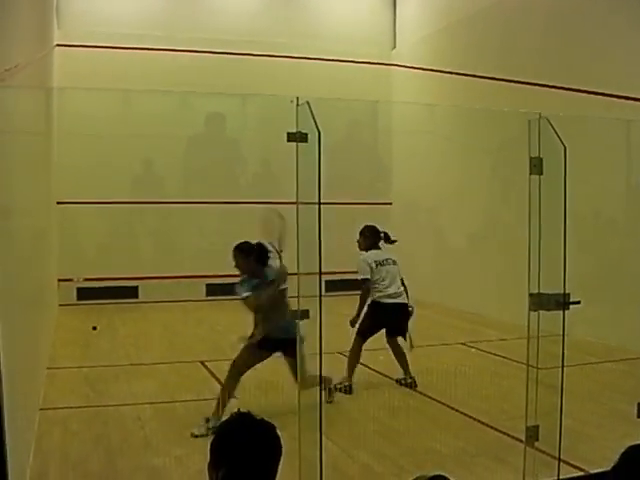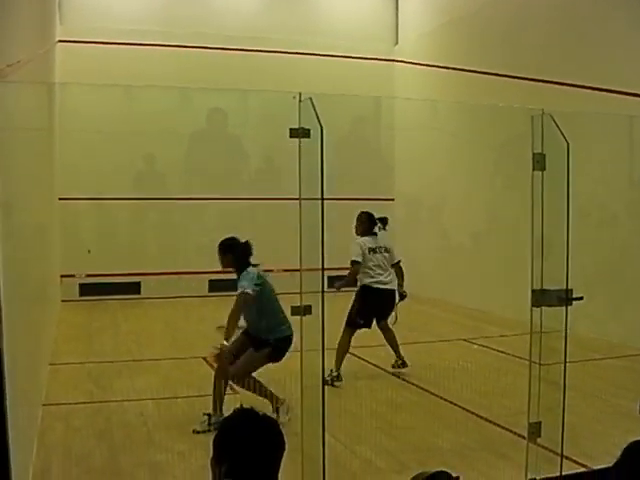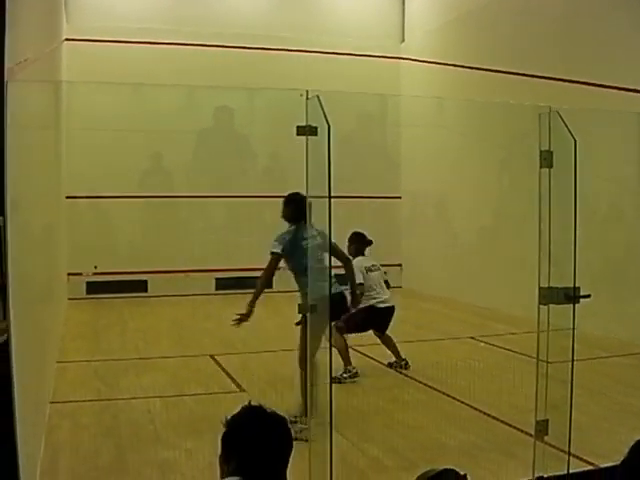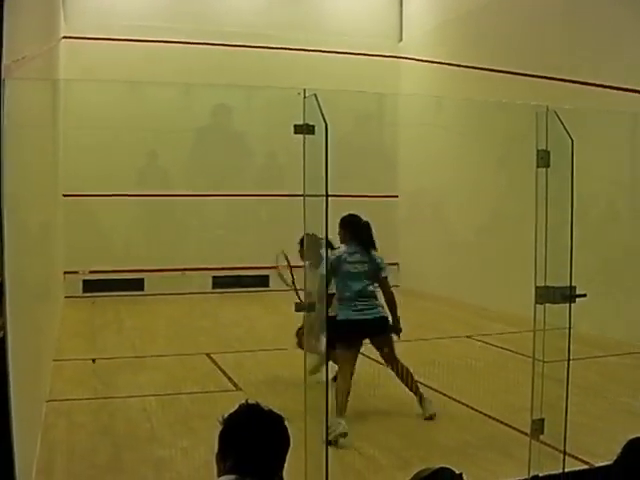
dt=0.3s
person 1, frame 1
left shoulder: (274, 275)
right shoulder: (243, 285)
right elbow: (255, 306)
left hip: (288, 335)
right hip: (266, 335)
left knee: (303, 382)
right knee: (236, 368)
left ankle: (326, 383)
right ankle: (216, 419)
person 1, frame 2
left shoulder: (248, 278)
right shoulder: (246, 274)
left elbow: (237, 310)
left wrist: (226, 343)
left hip: (275, 338)
right hip: (257, 331)
left knee: (236, 374)
right knee: (223, 364)
left ankle: (278, 403)
right ankle: (216, 416)
person 1, frame 3
left shoulder: (286, 238)
right shoulder: (319, 234)
left elbow: (268, 275)
right elbow: (347, 261)
left wrist: (250, 307)
right wrist: (354, 293)
left hip: (317, 302)
right hip: (334, 297)
left knee: (306, 360)
right knee: (306, 356)
left ankle: (306, 420)
right ankle: (305, 413)
person 1, frame 4
left shoulder: (335, 257)
right shoulder: (374, 259)
left elbow: (323, 293)
right elbow: (389, 295)
right wrist: (396, 322)
left hip: (347, 323)
right hip: (376, 319)
left knee: (345, 373)
right knee: (395, 363)
left ankle: (339, 421)
right ankle: (424, 403)
person 2, frame 1
left shoulder: (366, 258)
right shoulder: (391, 257)
left elbow: (366, 288)
right elbow: (401, 283)
left wrist: (357, 314)
right wrist: (406, 303)
left hip: (381, 305)
right hip: (401, 305)
left knee: (359, 340)
right knee: (393, 340)
left ankle: (347, 382)
right ankle: (408, 378)
person 2, frame 2
left shoulder: (361, 243)
right shoulder: (385, 243)
left elbow: (355, 270)
right elbow: (398, 268)
left wrist: (342, 284)
right wrist: (401, 288)
left hip: (370, 291)
right hip: (389, 291)
left knee: (348, 330)
right knee: (383, 323)
left ankle: (336, 372)
right ankle: (399, 359)
person 2, frame 3
left shoulder: (356, 264)
right shoulder: (373, 263)
left elbow: (360, 292)
right elbow: (386, 285)
left wrist: (347, 313)
left hip: (372, 308)
right hip: (388, 307)
left knee: (337, 330)
right knee: (380, 332)
left ankle: (349, 369)
right ankle: (401, 360)
person 2, frame 4
left shoulder: (325, 269)
right shoulder: (311, 267)
left elbow: (329, 299)
right elbow: (311, 295)
left hip: (334, 315)
right hip: (324, 314)
right knee: (301, 337)
